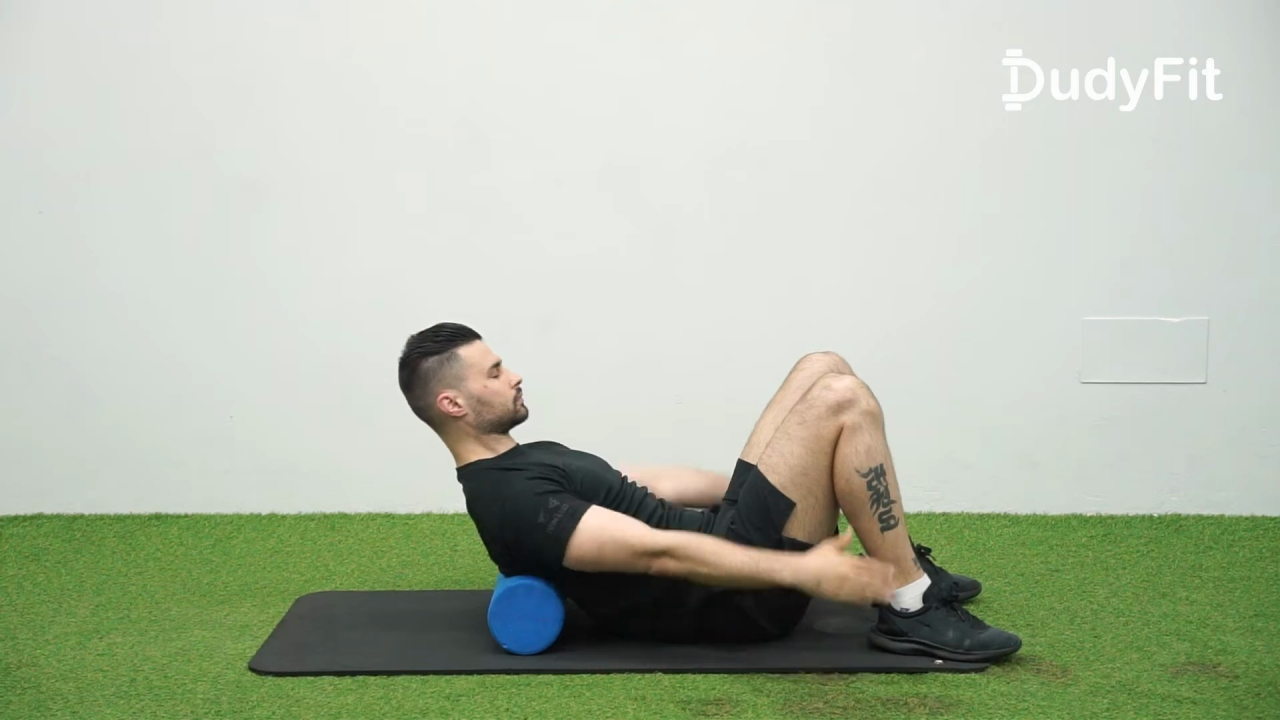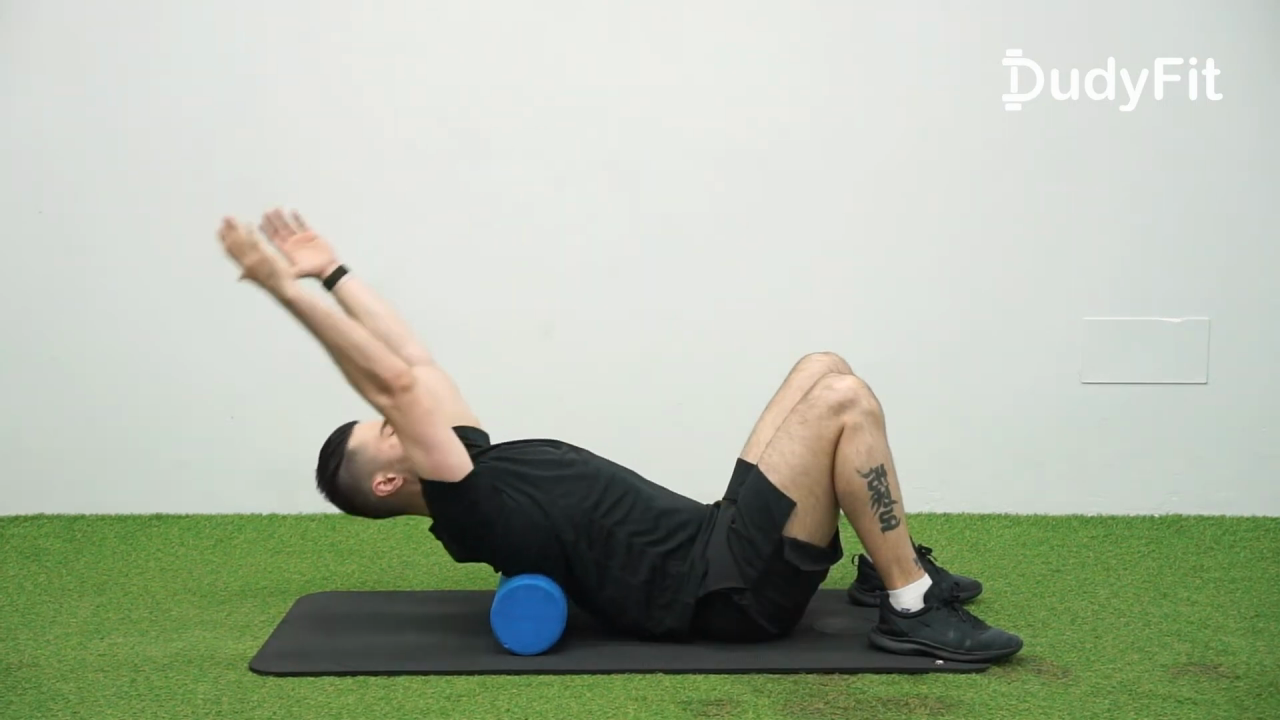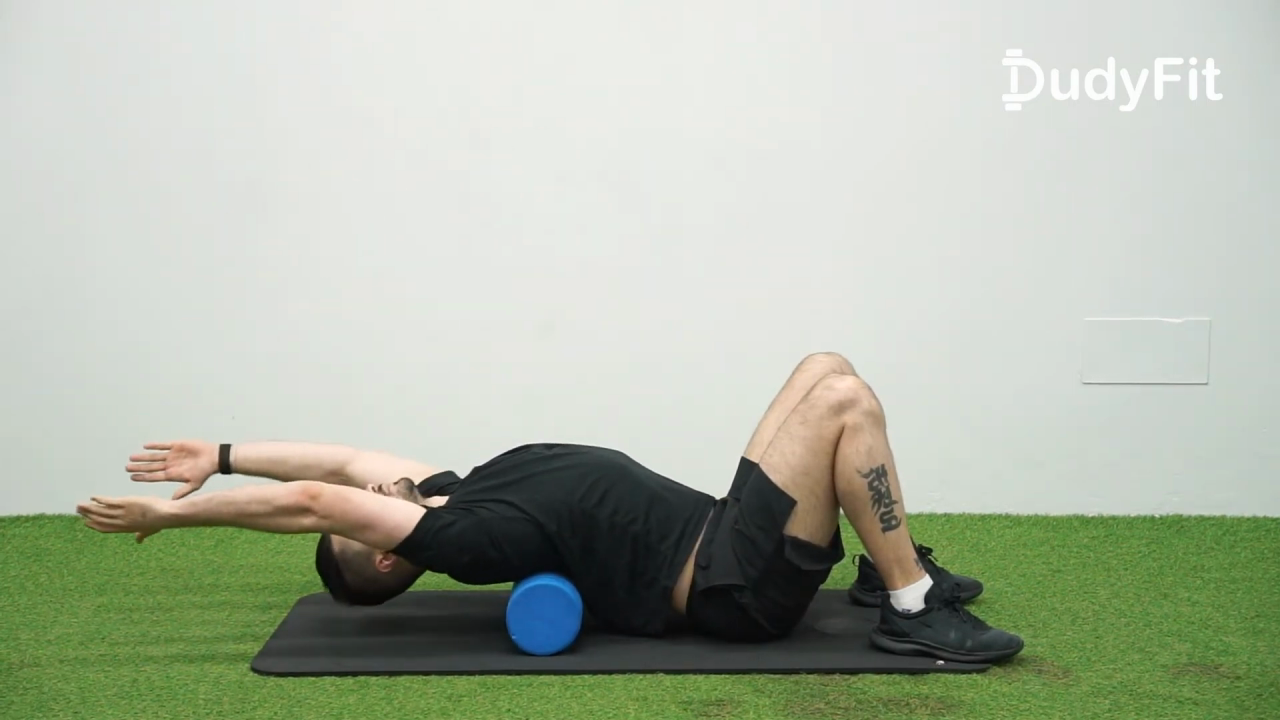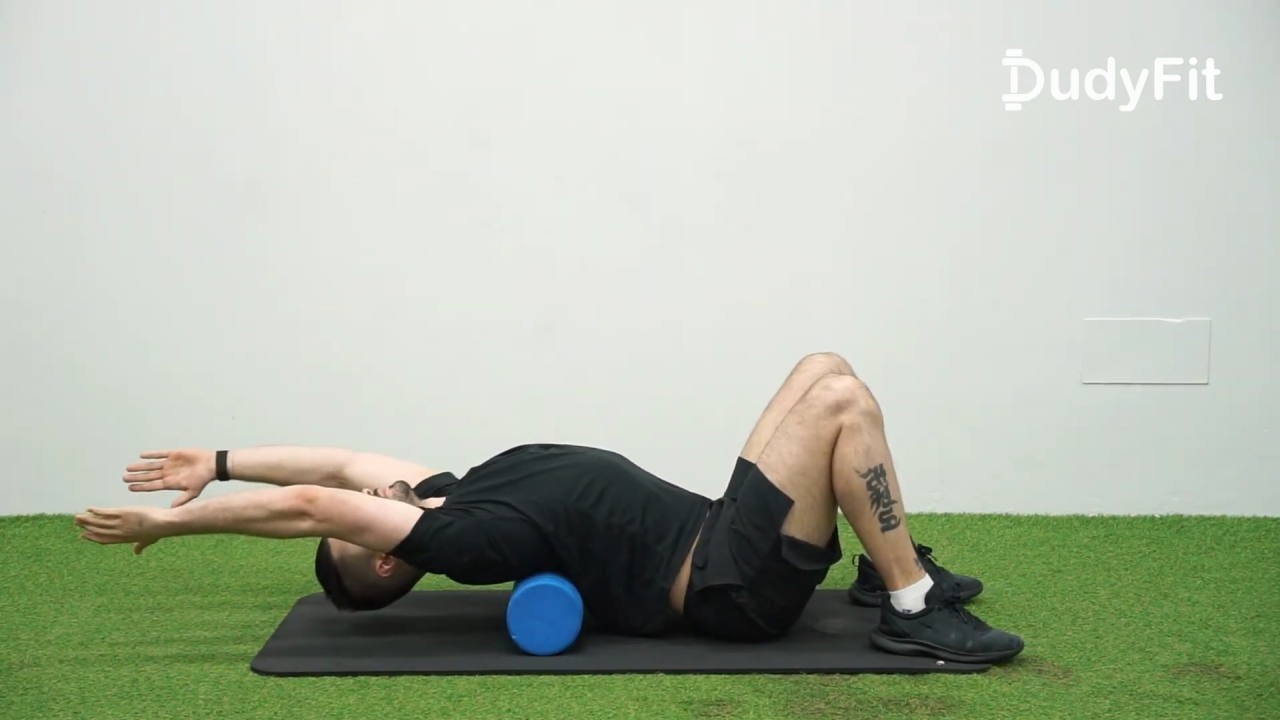
dt=1s
person 1, frame 1
left shoulder: (528, 464)
right shoulder: (512, 500)
right elbow: (659, 552)
left wrist: (769, 463)
right wrist: (795, 570)
left hip: (720, 551)
right hip: (730, 596)
left knee: (824, 371)
right knee: (844, 401)
left ankle: (894, 566)
right ankle: (913, 610)
person 1, frame 2
left shoulder: (483, 470)
right shoulder: (474, 516)
left elbow: (414, 367)
right elbow: (393, 385)
left wrist: (331, 275)
right wrist: (287, 289)
left hip: (719, 547)
right hip: (728, 588)
left knee: (823, 372)
right knee: (841, 402)
left ankle: (887, 571)
right ankle: (913, 611)
person 1, frame 3
left shoulder: (457, 496)
right shoulder: (463, 539)
left elbow: (343, 459)
right elbow: (317, 499)
left wrist: (217, 457)
right wrist: (171, 513)
left hip: (724, 540)
right hip: (735, 582)
left knee: (829, 371)
right knee: (846, 402)
left ankle: (894, 570)
right ankle: (913, 610)
person 1, frame 4
left shoulder: (456, 496)
right shoulder: (462, 541)
left elbow: (340, 463)
right elbow: (312, 502)
left wrist: (217, 464)
right wrist: (169, 519)
left hip: (722, 538)
right hip: (734, 582)
left knee: (826, 371)
right knee: (842, 402)
left ankle: (894, 568)
right ankle: (914, 610)
